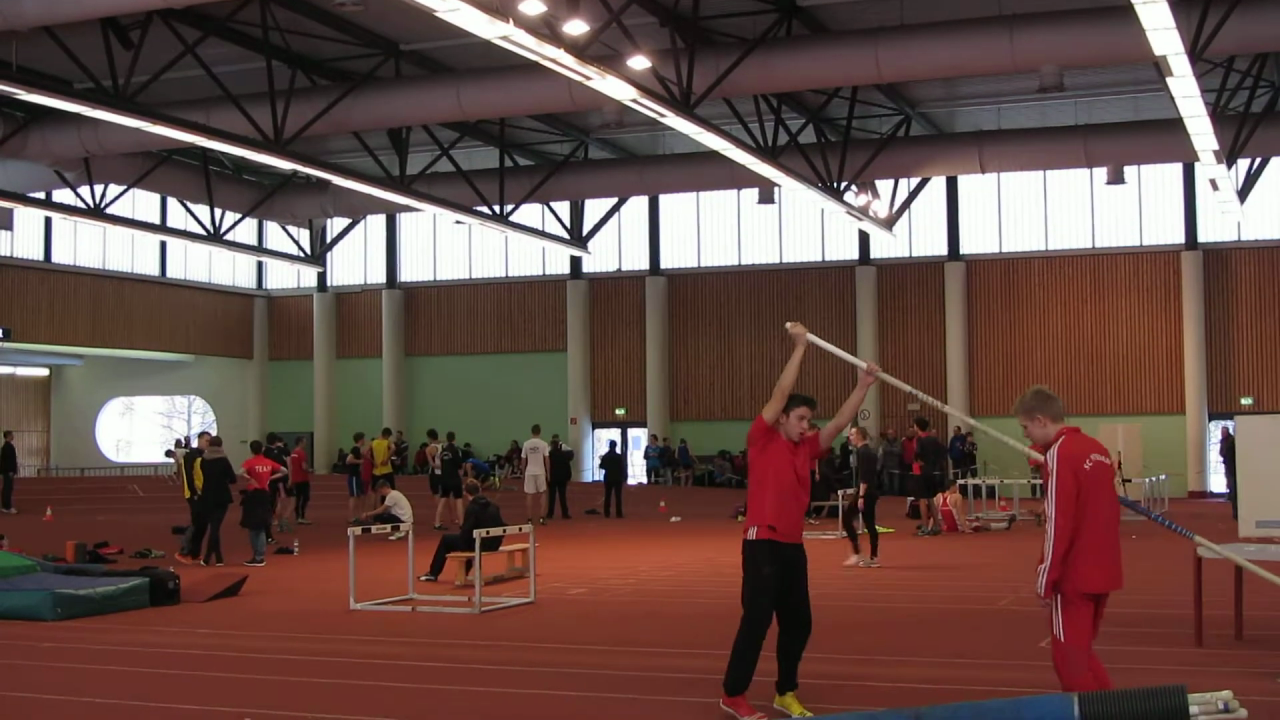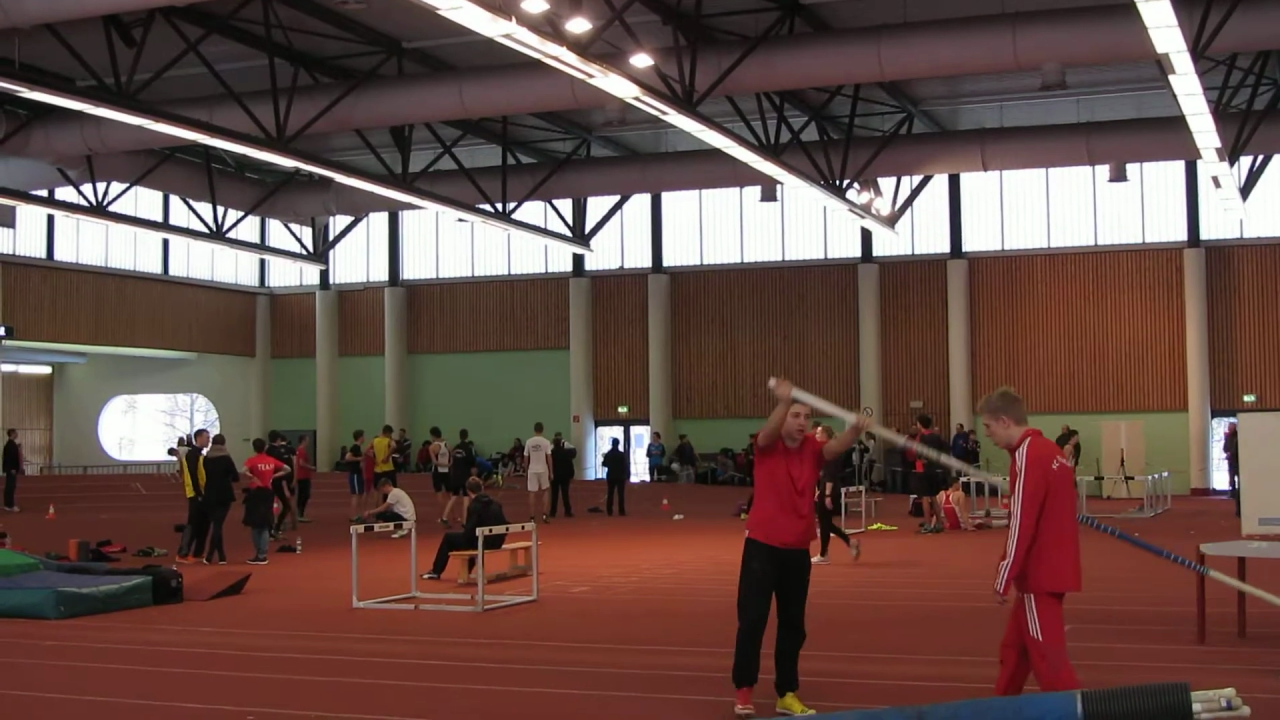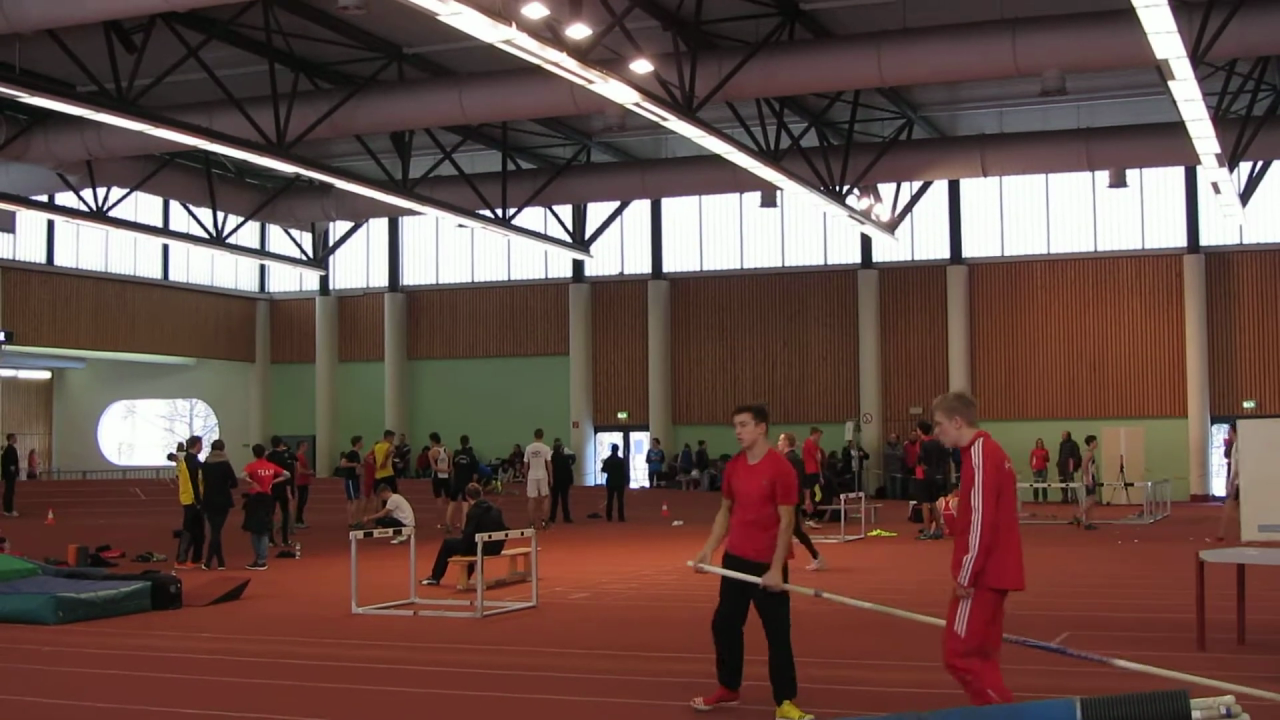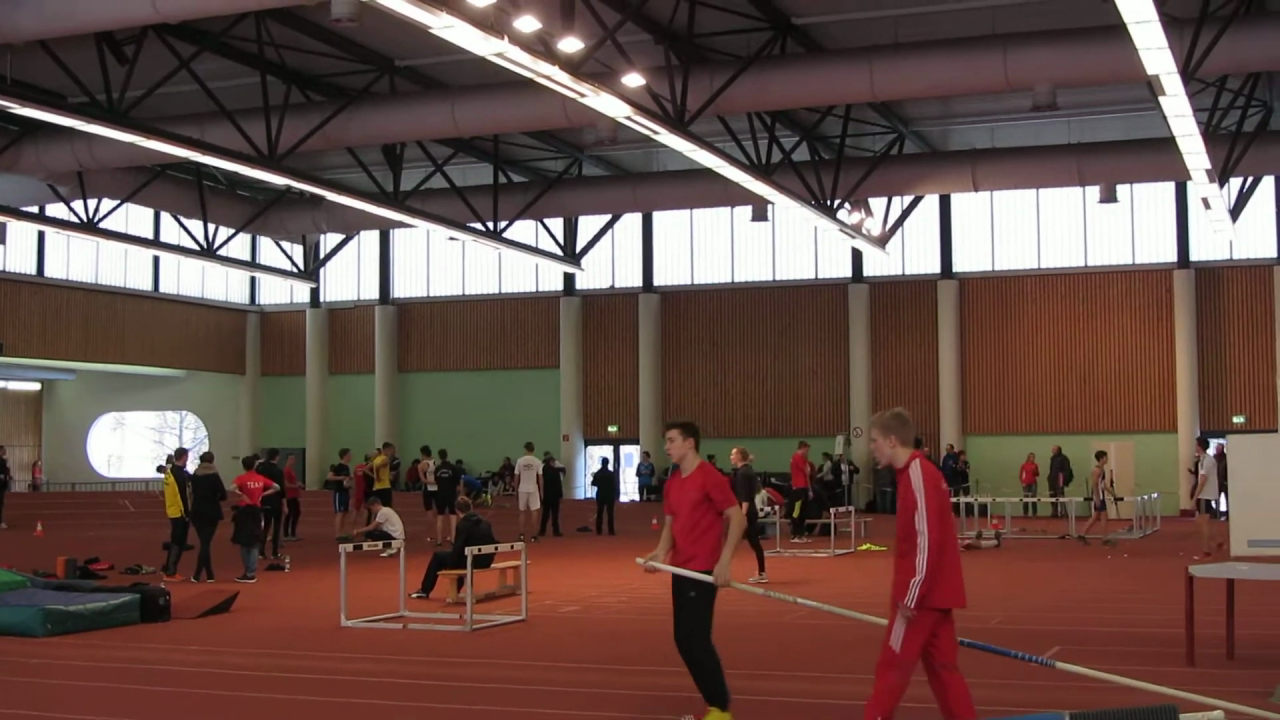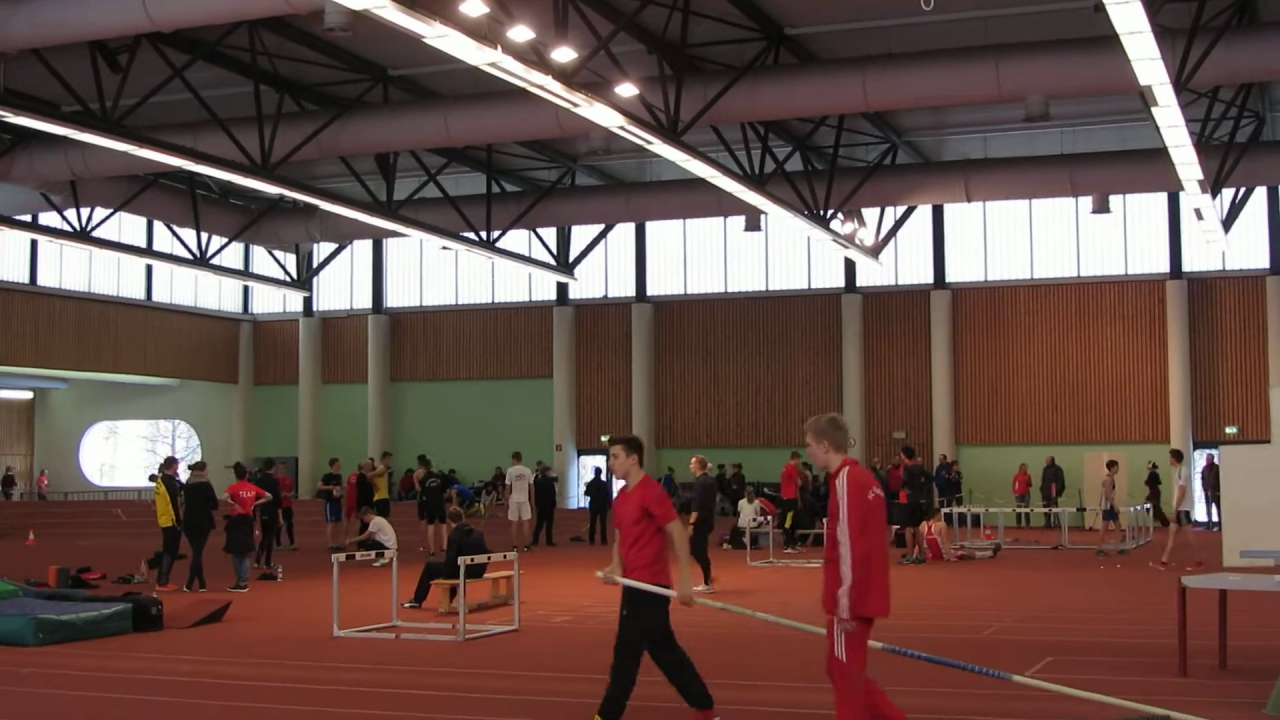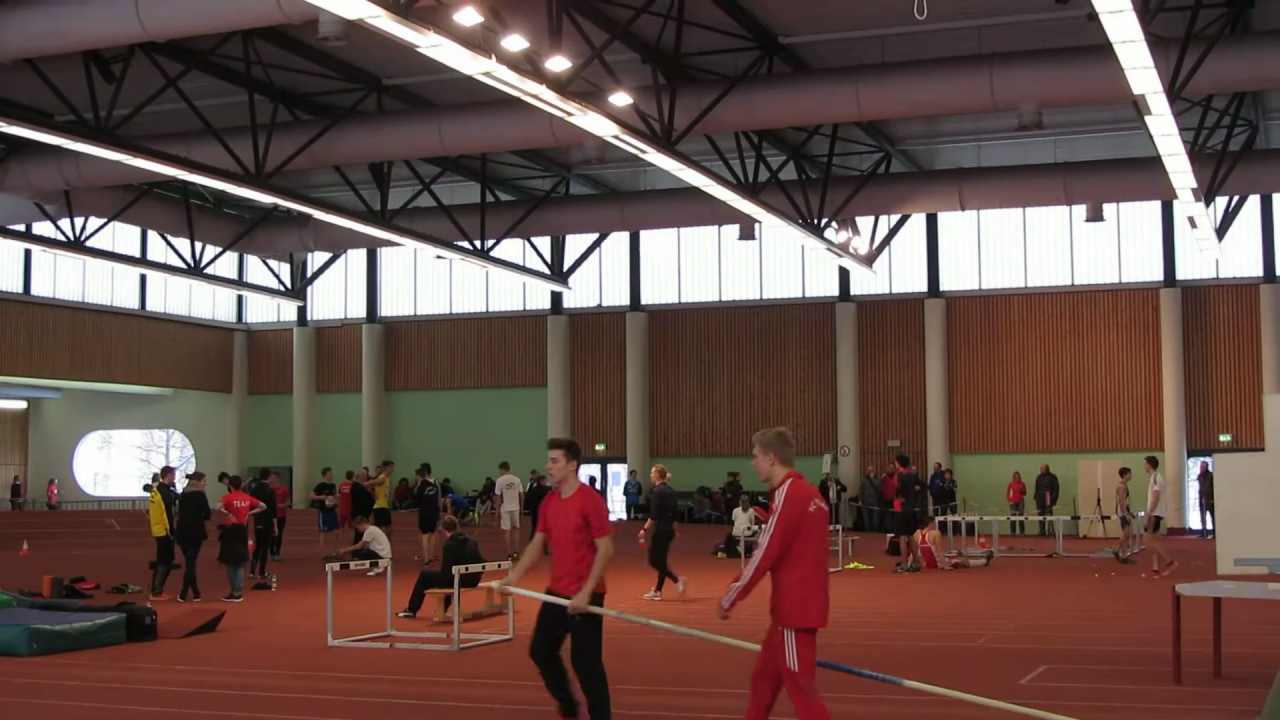
dt=0.4s
person 1, frame 1
left shoulder: (806, 448)
right shoulder: (761, 440)
left elbow: (840, 422)
right elbow: (780, 394)
left wrist: (863, 385)
right wrist: (800, 346)
left hip: (792, 545)
right hip: (762, 543)
left knee: (798, 623)
right knee: (756, 621)
person 1, frame 2
left shoulder: (814, 449)
right shoulder: (768, 446)
left elbow: (837, 446)
right elbow: (768, 432)
left wrist: (854, 428)
right wrist: (782, 402)
left hip: (798, 550)
right hip: (762, 545)
left knee: (793, 624)
right knee: (752, 619)
left ankle: (786, 692)
right ankle: (743, 687)
person 1, frame 3
left shoulder: (781, 468)
right shoulder: (733, 467)
left elbow: (786, 521)
left wrist: (777, 568)
right wrist: (708, 549)
left hip: (768, 563)
right hip: (735, 558)
left knee: (778, 633)
right knee: (724, 624)
right ankle: (728, 687)
person 1, frame 4
left shoulder: (711, 477)
right shoulder: (671, 483)
left elbow: (738, 520)
left wrist: (725, 562)
right wrist: (660, 552)
left hip: (704, 571)
right hip: (680, 571)
left knee: (696, 639)
right knee: (685, 640)
person 1, frame 5
left shoulder: (651, 492)
right shoulder: (621, 498)
left elbow: (678, 534)
left wrist: (685, 580)
right wrist: (616, 565)
left hip: (648, 586)
right hip: (637, 584)
left knee: (626, 652)
right knee: (664, 651)
person 1, frame 6
left shoulder: (591, 501)
right shoulder: (549, 502)
left elbow: (606, 549)
right elbow: (538, 543)
left wrist: (586, 592)
right wrist: (515, 575)
left hip: (582, 595)
right hip: (557, 591)
left knee: (585, 660)
right knee: (541, 651)
person 2, frame 1
left shoulder: (1059, 453)
right shoulder: (1098, 449)
left elbow: (1058, 522)
left wrist: (1046, 579)
left hip: (1074, 575)
right hip: (1102, 570)
left knee: (1070, 657)
right knee: (1080, 651)
person 2, frame 2
left shoulder: (1027, 454)
right shoulder: (1050, 451)
left elbow: (1022, 521)
left wrist: (1003, 577)
left hip: (1039, 572)
right hip: (1055, 567)
left knee: (1047, 656)
right knee: (1015, 648)
person 2, frame 3
left shoulder: (979, 453)
right shoulder: (991, 452)
left elbow: (981, 519)
left wrist: (966, 573)
right wrist: (969, 571)
left hip: (983, 574)
right hip: (995, 571)
left knee: (957, 652)
right knee: (981, 653)
person 2, frame 4
left shoulder: (917, 474)
right shoulder: (920, 472)
left elbow: (927, 541)
left wrist: (910, 594)
right wrist: (904, 587)
left hip: (923, 593)
right hip: (937, 590)
left knee: (893, 668)
right knee: (943, 668)
person 2, frame 5
left shoulder: (846, 482)
right shoulder: (862, 477)
left elbow: (850, 549)
left wrist: (844, 604)
left hip: (852, 599)
right hip: (864, 595)
left knee: (846, 677)
right knee: (848, 674)
person 2, frame 6
left shoulder: (787, 494)
right shoulder: (809, 492)
left elbow: (765, 554)
left wrist: (730, 598)
left hip: (794, 606)
right hip: (803, 602)
left knee: (800, 686)
right knee: (765, 676)
